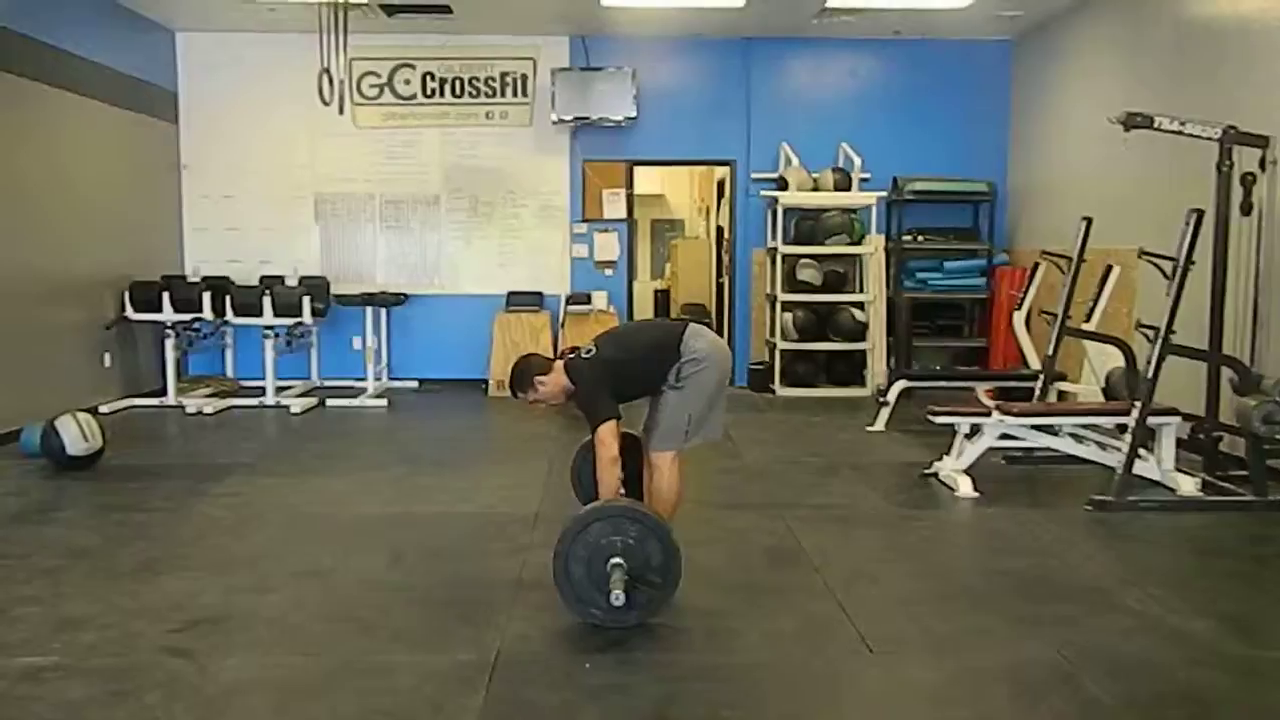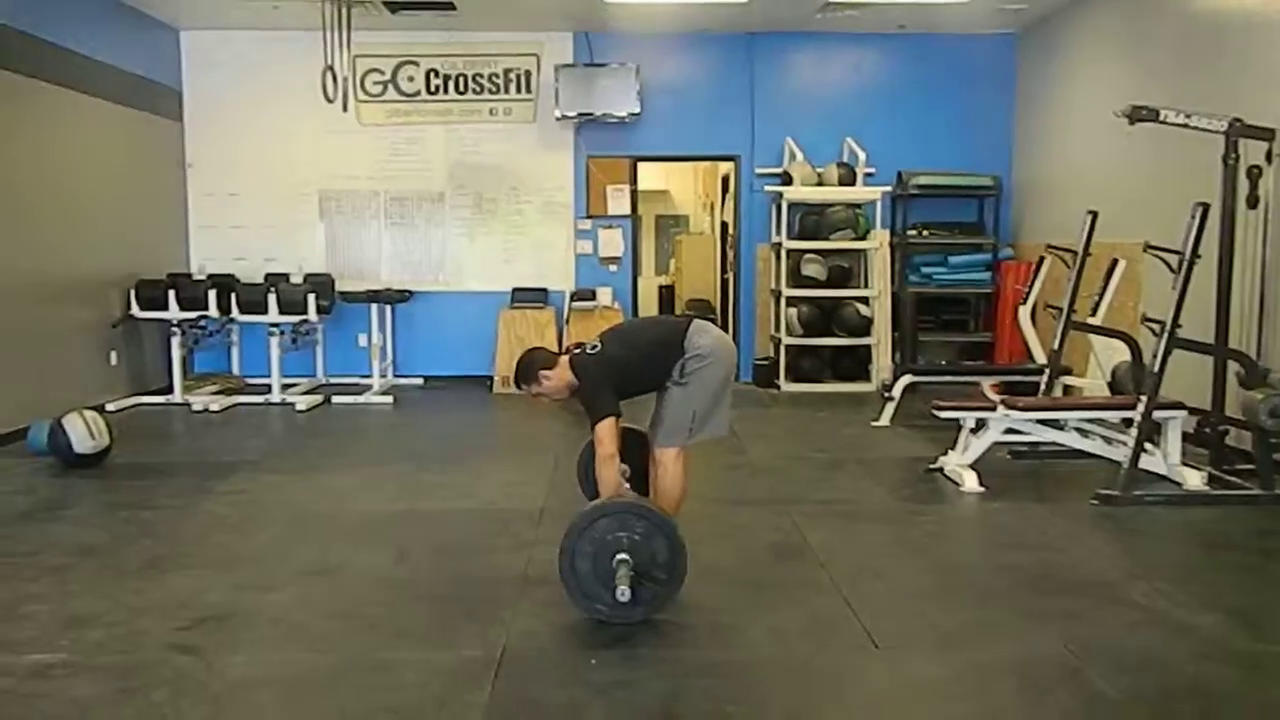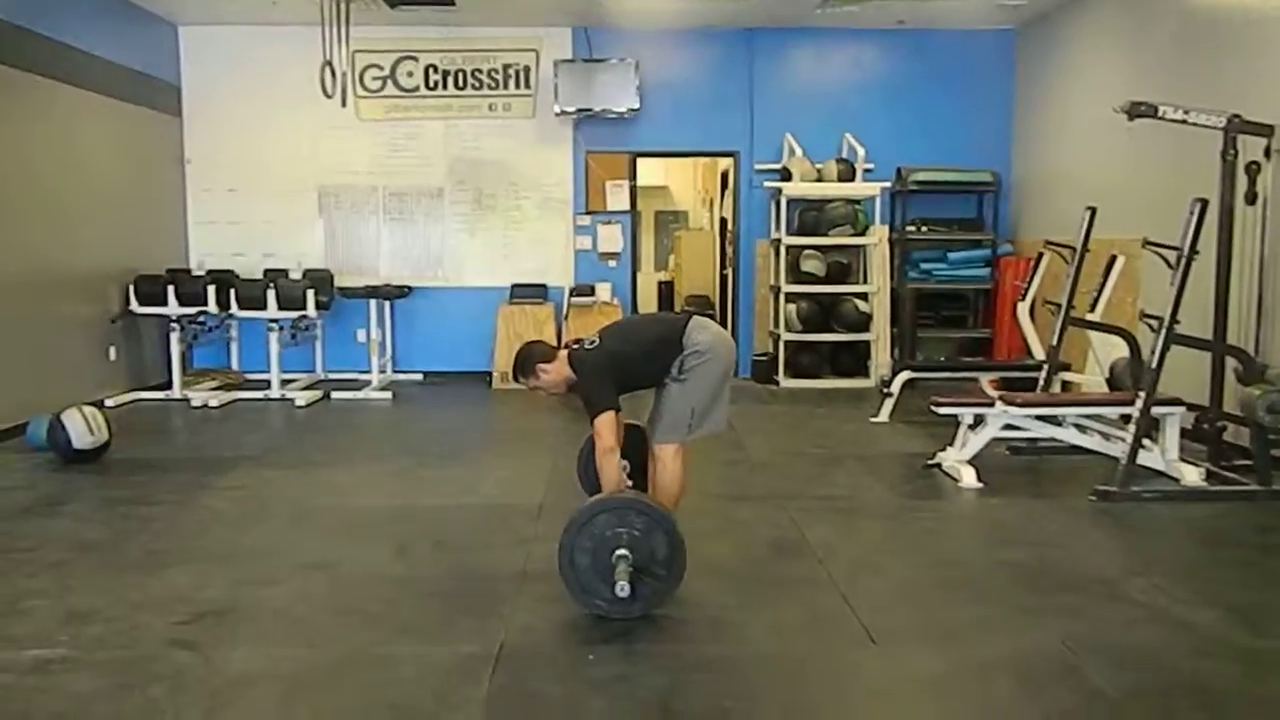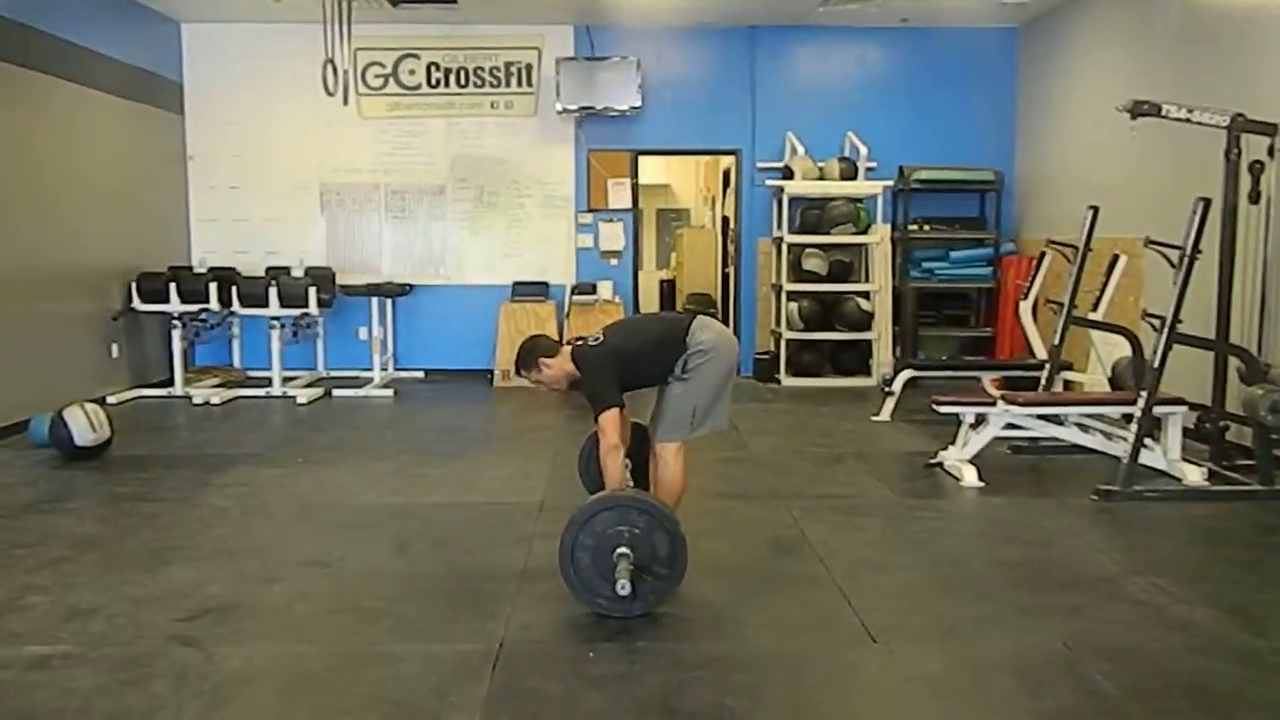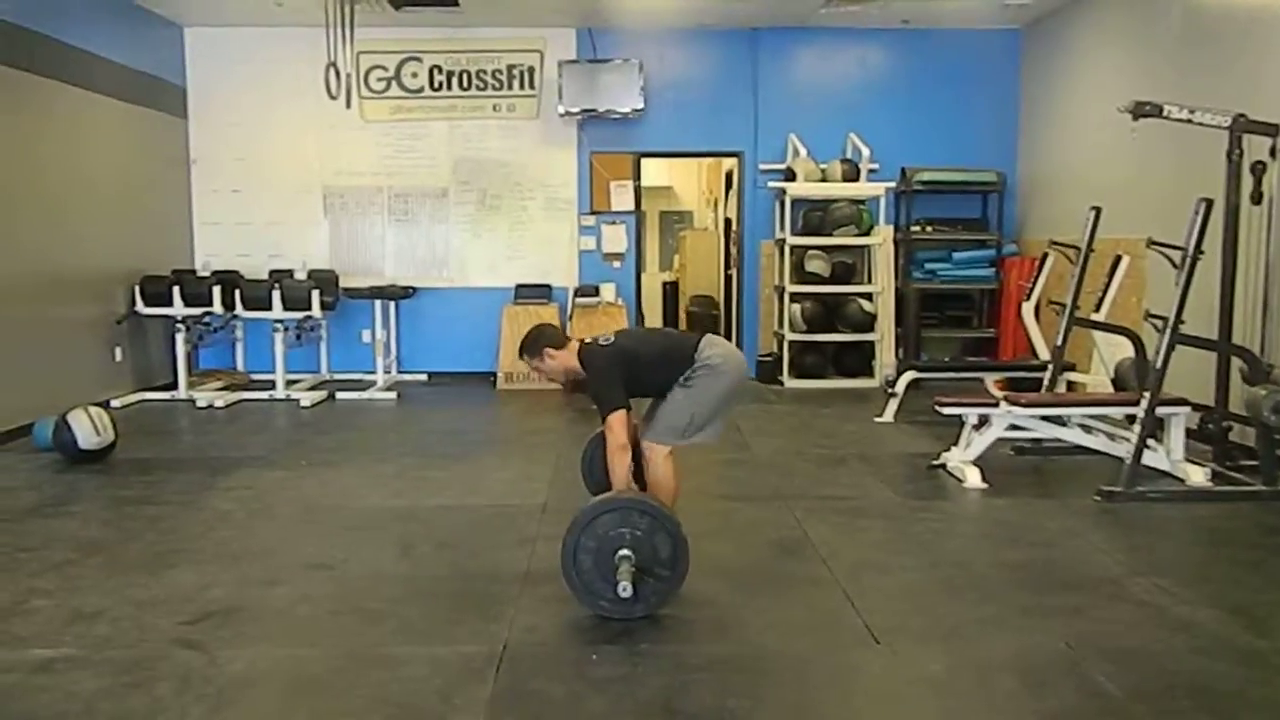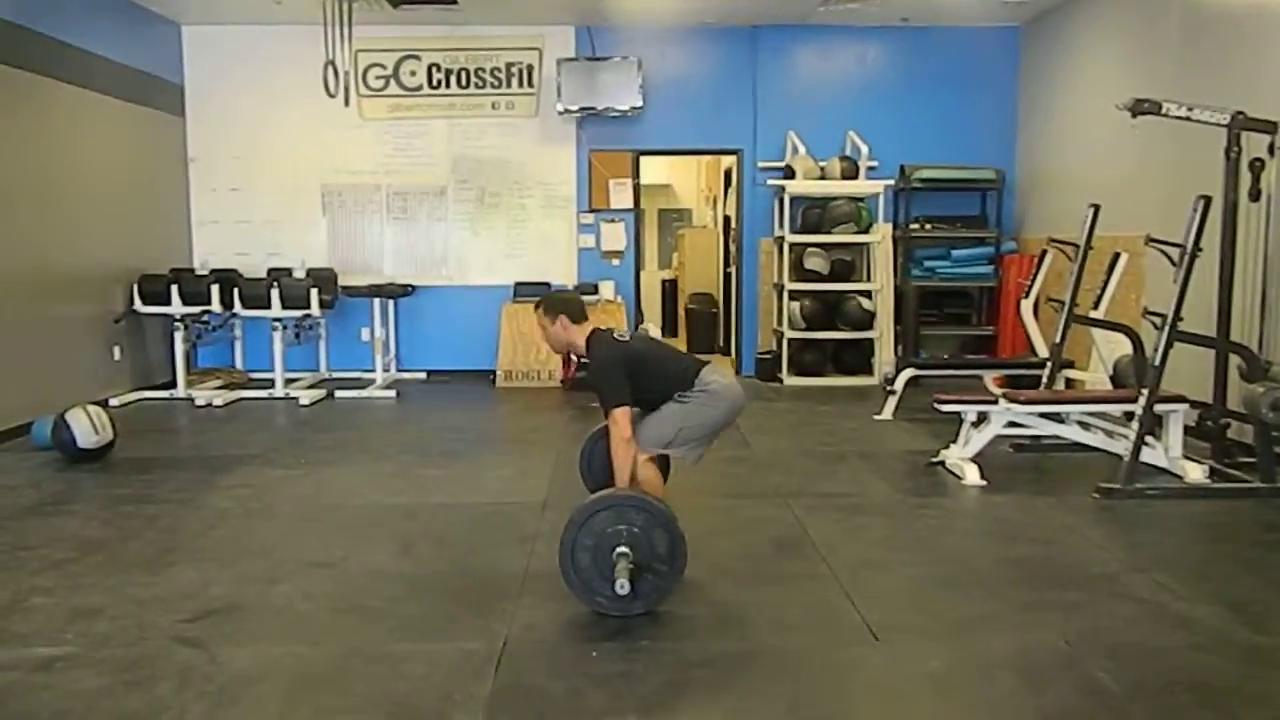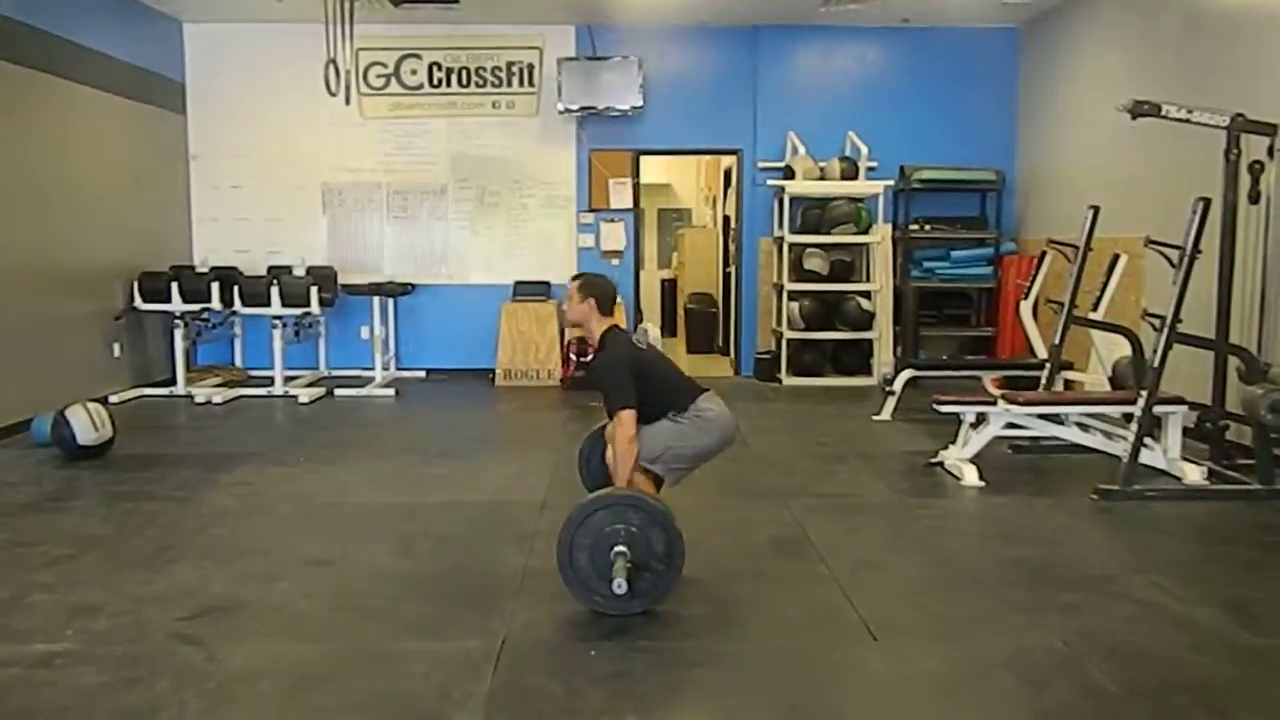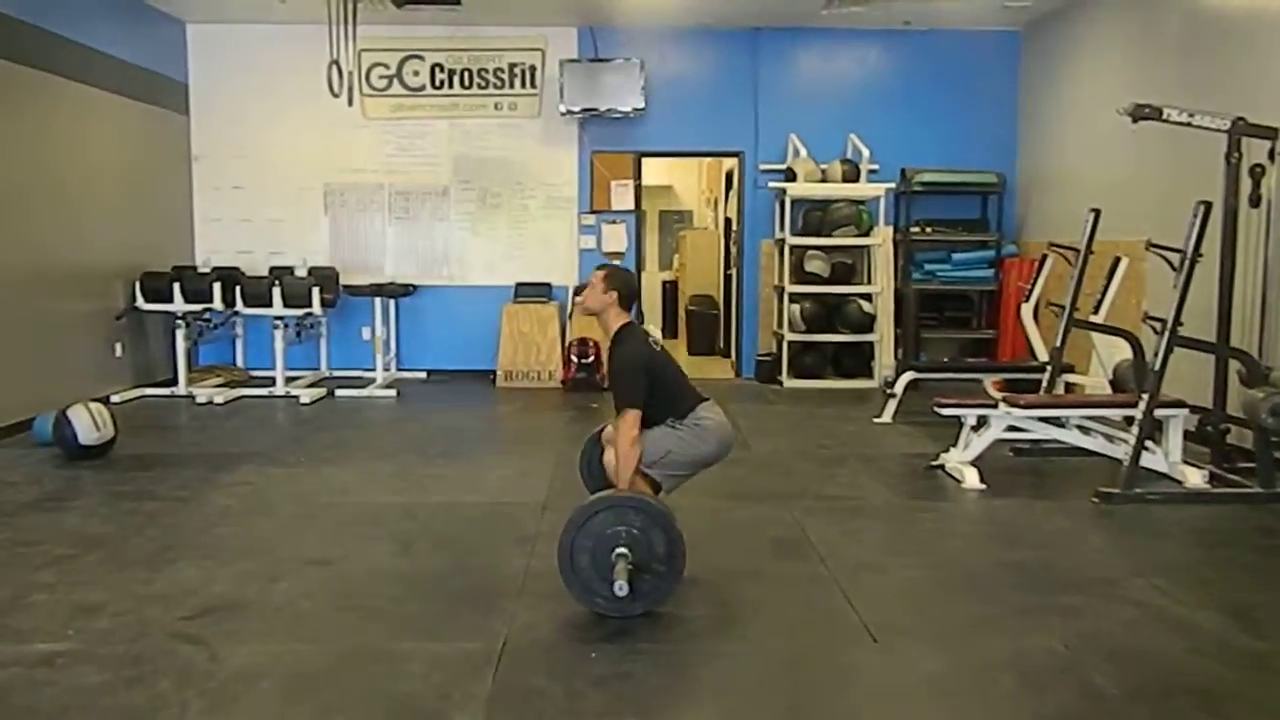
dt=0.2s
person 1, frame 1
left shoulder: (588, 382)
right shoulder: (581, 366)
left elbow: (609, 454)
right elbow: (609, 428)
right wrist: (612, 483)
left hip: (698, 356)
right hip: (697, 347)
left knee: (662, 453)
right knee: (653, 445)
person 1, frame 2
left shoulder: (592, 378)
right shoulder: (586, 363)
left elbow: (606, 451)
right elbow: (610, 423)
right wrist: (615, 480)
left hip: (701, 351)
right hip: (702, 344)
left knee: (666, 449)
right knee: (661, 443)
person 1, frame 3
left shoulder: (590, 373)
right shoulder: (586, 358)
left elbow: (606, 445)
right elbow: (611, 417)
right wrist: (616, 473)
left hip: (701, 348)
right hip: (702, 340)
left knee: (666, 445)
right knee: (659, 439)
person 1, frame 4
left shoulder: (593, 369)
right shoulder: (590, 355)
left elbow: (610, 442)
right elbow: (618, 413)
right wrist: (619, 473)
left hip: (706, 347)
right hip: (706, 340)
left knee: (667, 444)
right knee: (661, 438)
person 1, frame 5
left shoulder: (599, 369)
right shoulder: (597, 354)
left elbow: (618, 442)
right elbow: (623, 416)
right wrist: (624, 476)
left hip: (715, 363)
right hip: (711, 357)
left knee: (656, 446)
right knee: (653, 438)
person 1, frame 6
left shoulder: (603, 360)
right shoulder: (606, 343)
left elbow: (622, 434)
left hip: (713, 392)
right hip: (712, 385)
left knee: (638, 453)
right knee: (642, 437)
person 1, frame 7
left shoulder: (612, 358)
right shoulder: (618, 343)
left elbow: (626, 433)
left hip: (705, 421)
right hip: (703, 412)
left knee: (618, 456)
right knee: (613, 435)
person 1, frame 8
left shoulder: (628, 353)
right shoulder: (631, 340)
left elbow: (630, 432)
left hip: (702, 430)
right hip: (700, 420)
left knee: (616, 460)
right knee: (610, 436)
